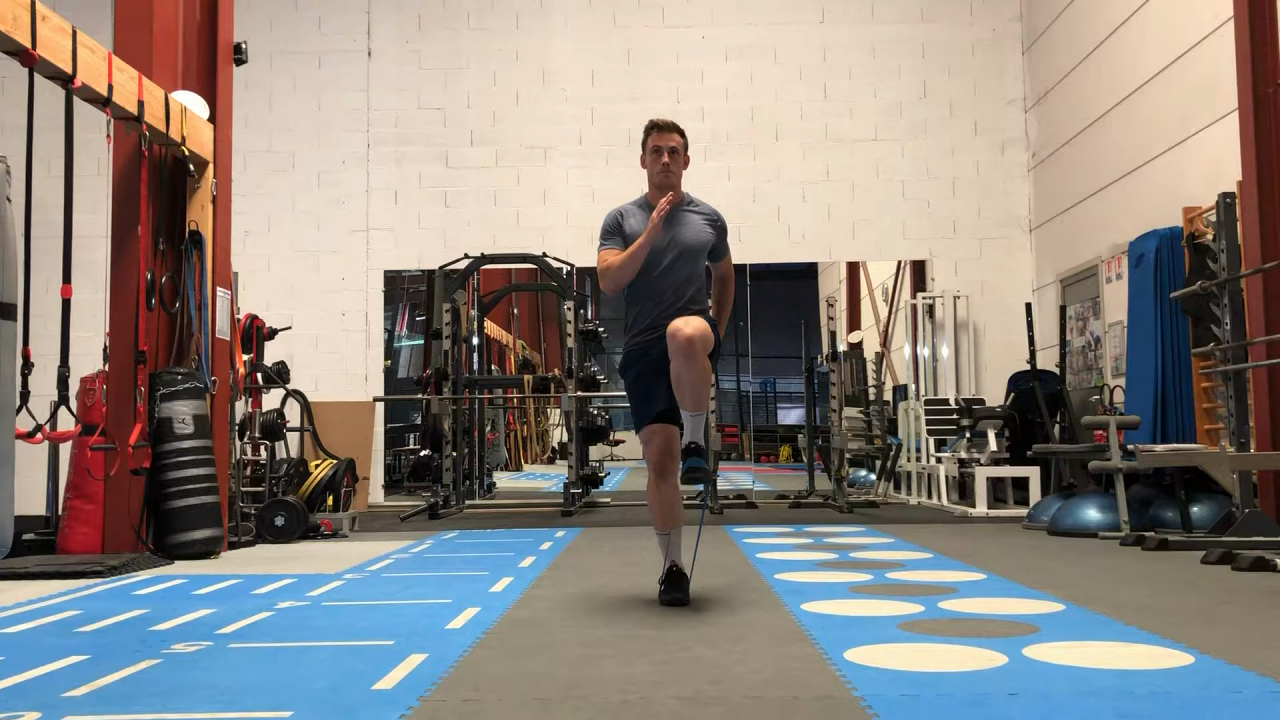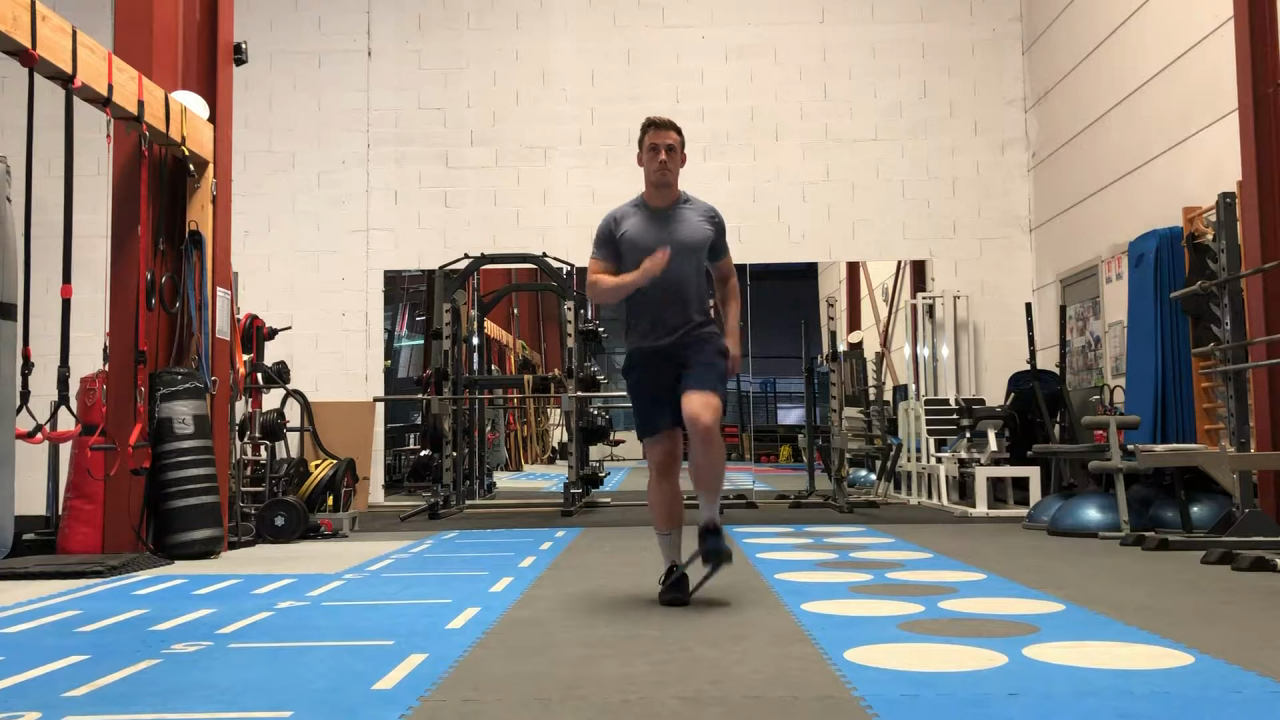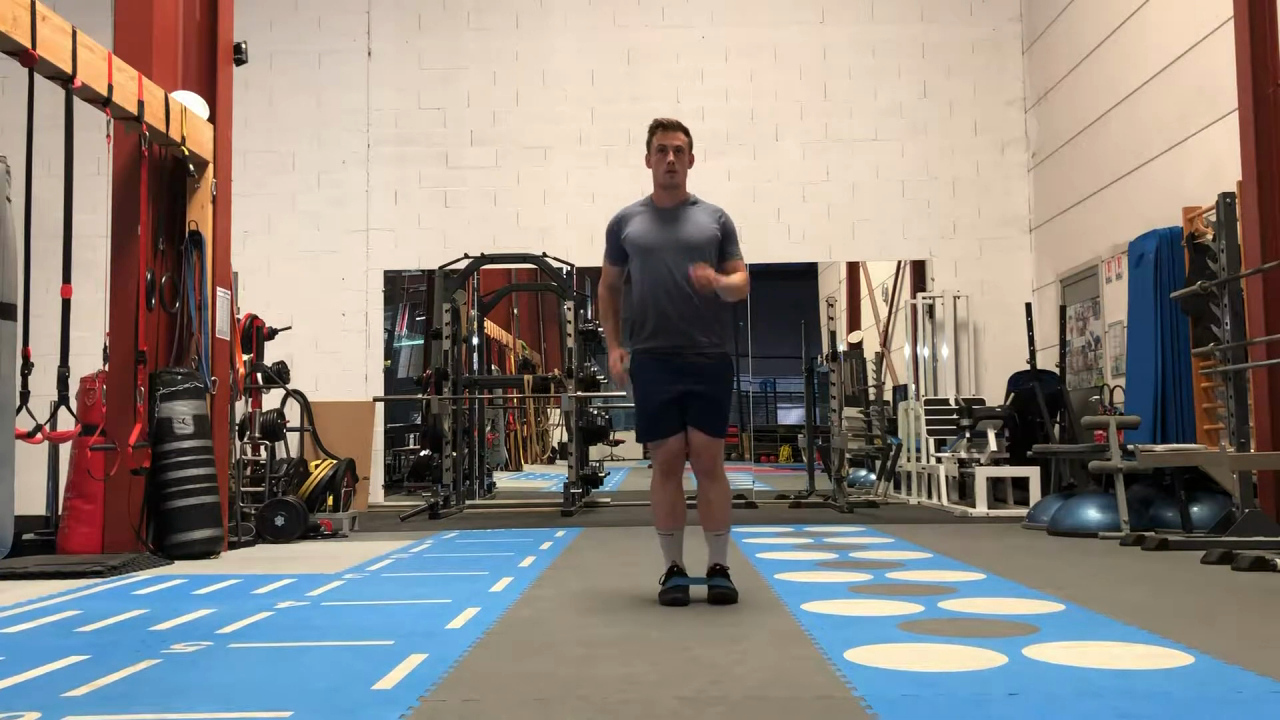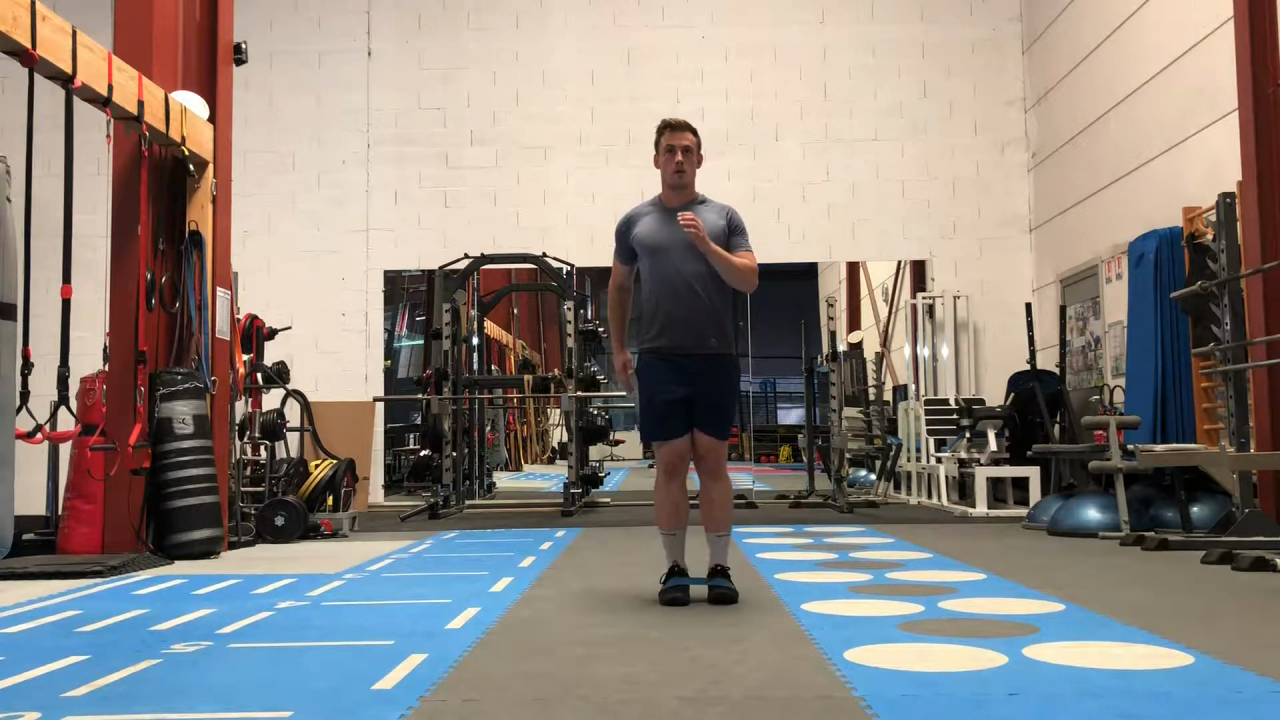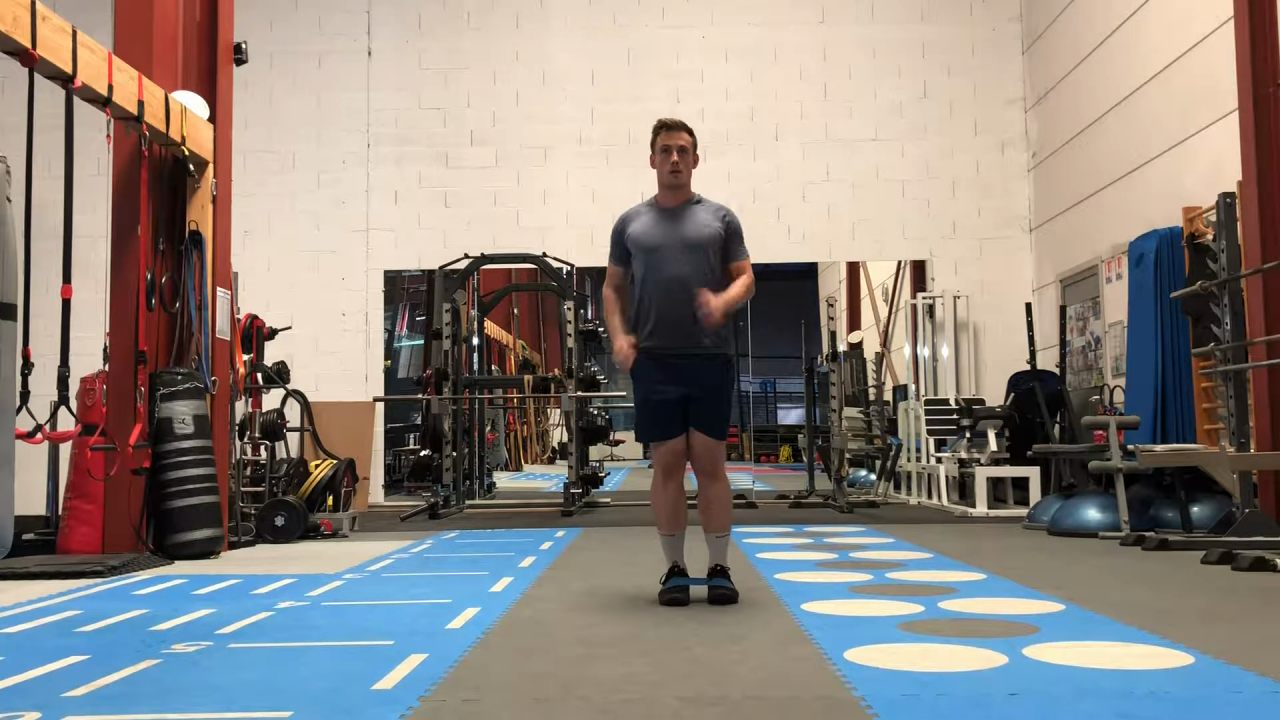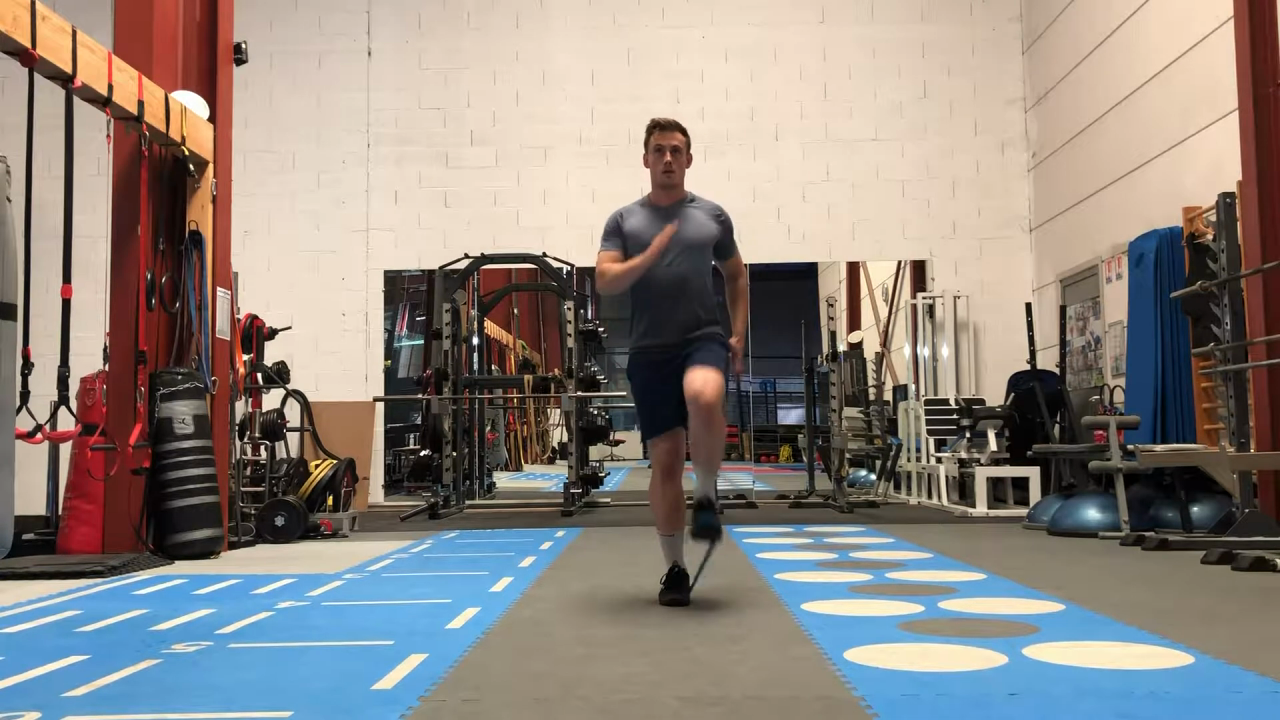
dt=0.3s
person 1, frame 1
left shoulder: (709, 217)
right shoulder: (622, 218)
left elbow: (724, 277)
right elbow: (609, 280)
left wrist: (716, 330)
right wrist: (651, 233)
left hip: (692, 329)
right hip: (643, 348)
left knee: (684, 336)
right knee: (660, 457)
left ankle: (695, 444)
right ankle: (673, 567)
person 1, frame 2
left shoulder: (707, 216)
right shoulder: (617, 222)
left elbow: (726, 278)
right elbow: (595, 287)
left wrist: (731, 334)
right wrist: (637, 277)
left hip: (698, 341)
right hip: (646, 354)
left knee: (702, 421)
right knee: (663, 460)
left ankle: (710, 522)
right ankle: (673, 567)
person 1, frame 3
left shoulder: (715, 218)
right shoulder: (625, 222)
left elbow: (742, 283)
right elbow: (609, 287)
left wrist: (718, 282)
right wrist: (614, 347)
left hip: (709, 358)
right hip: (652, 361)
left knee: (708, 462)
right knee: (666, 463)
left ankle: (718, 567)
right ankle: (673, 569)
person 1, frame 4
left shoulder: (724, 216)
right shoulder: (634, 221)
left elbow: (749, 279)
right elbow: (619, 287)
left wrist: (706, 244)
right wrist: (618, 349)
left hip: (715, 358)
right hip: (658, 361)
left knee: (712, 462)
right knee: (670, 464)
left ankle: (719, 568)
right ankle: (675, 569)
person 1, frame 5
left shoulder: (720, 217)
right shoulder: (630, 222)
left elbow: (745, 277)
right elbow: (613, 286)
left wrist: (724, 303)
right wrist: (618, 334)
left hip: (709, 358)
right hip: (654, 360)
left knee: (709, 464)
right knee: (667, 463)
left ankle: (718, 569)
right ankle: (675, 568)
person 1, frame 6
left shoulder: (713, 215)
right shoulder: (624, 219)
left elbow: (736, 275)
right elbow: (604, 281)
left wrist: (738, 332)
right wrist: (650, 254)
left hip: (704, 339)
right hip: (650, 353)
left knee: (704, 398)
right knee: (665, 461)
left ankle: (707, 497)
right ankle: (674, 567)
